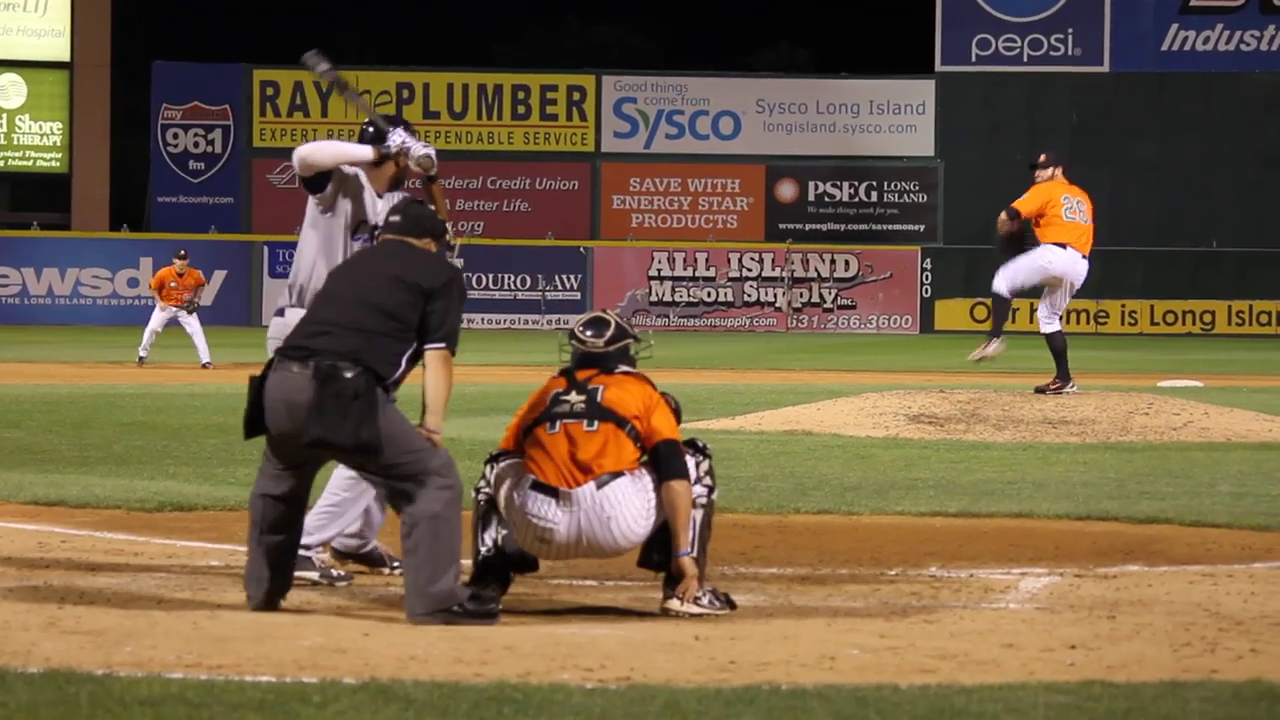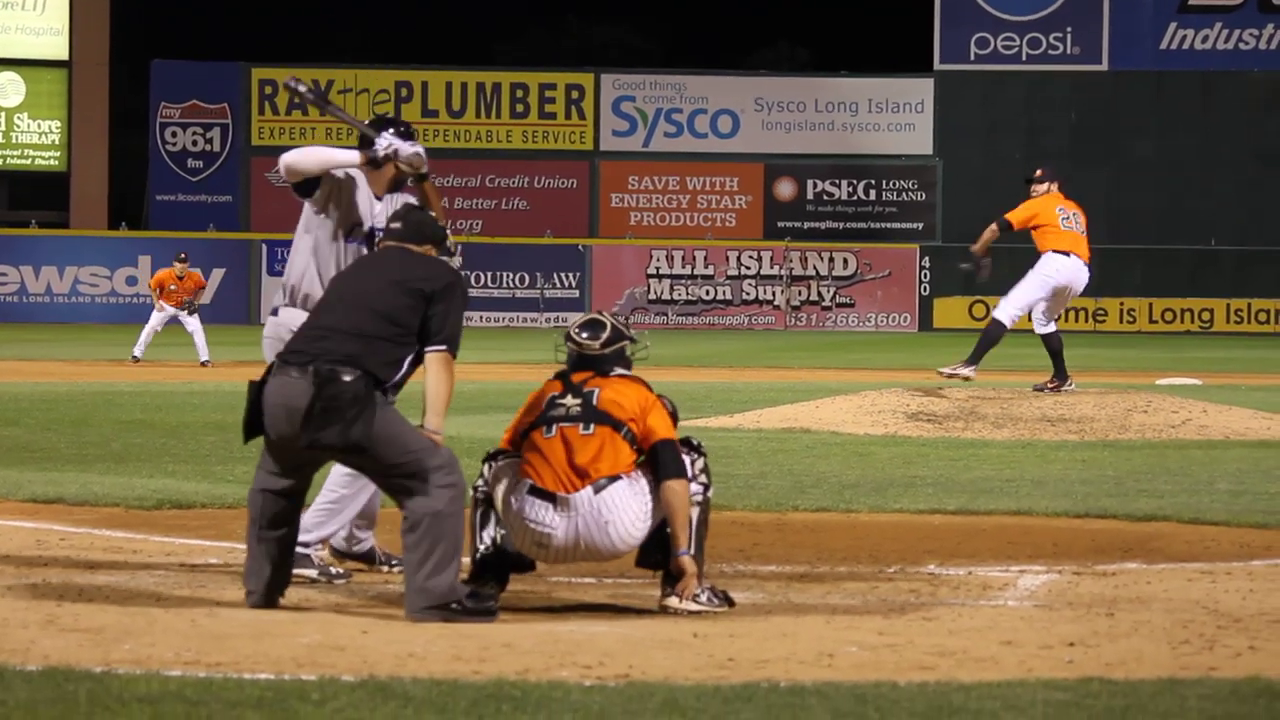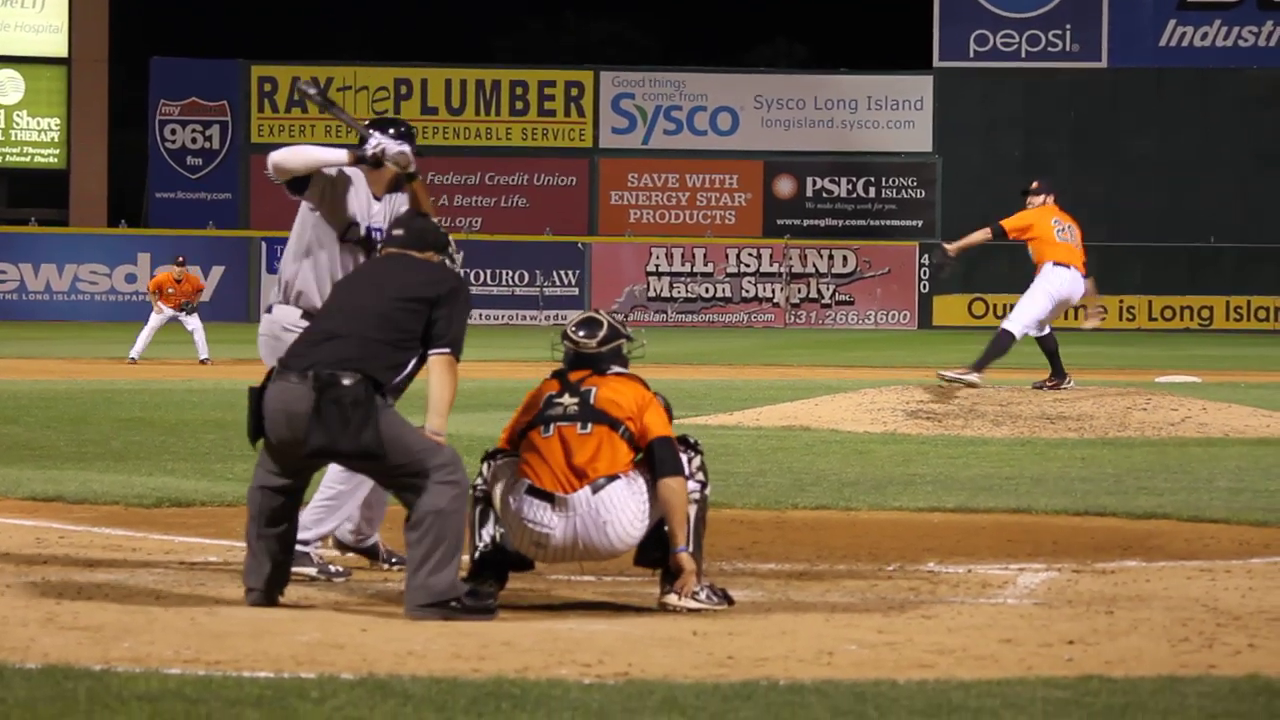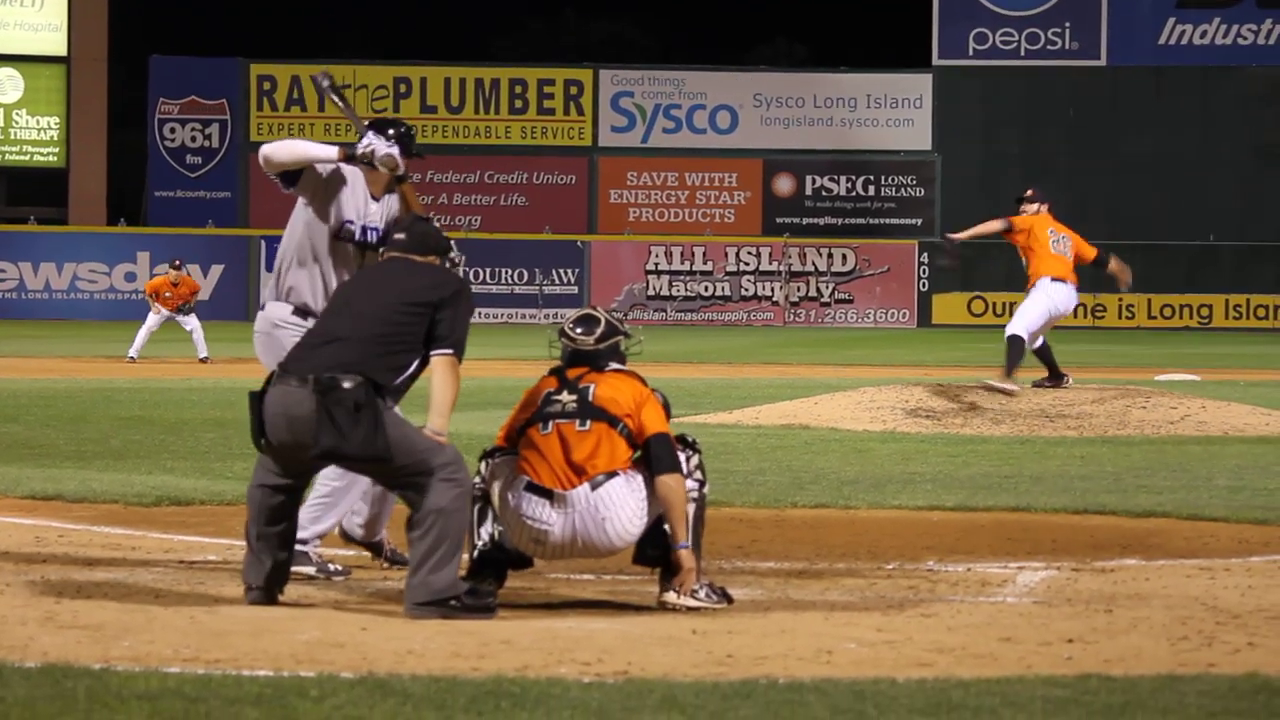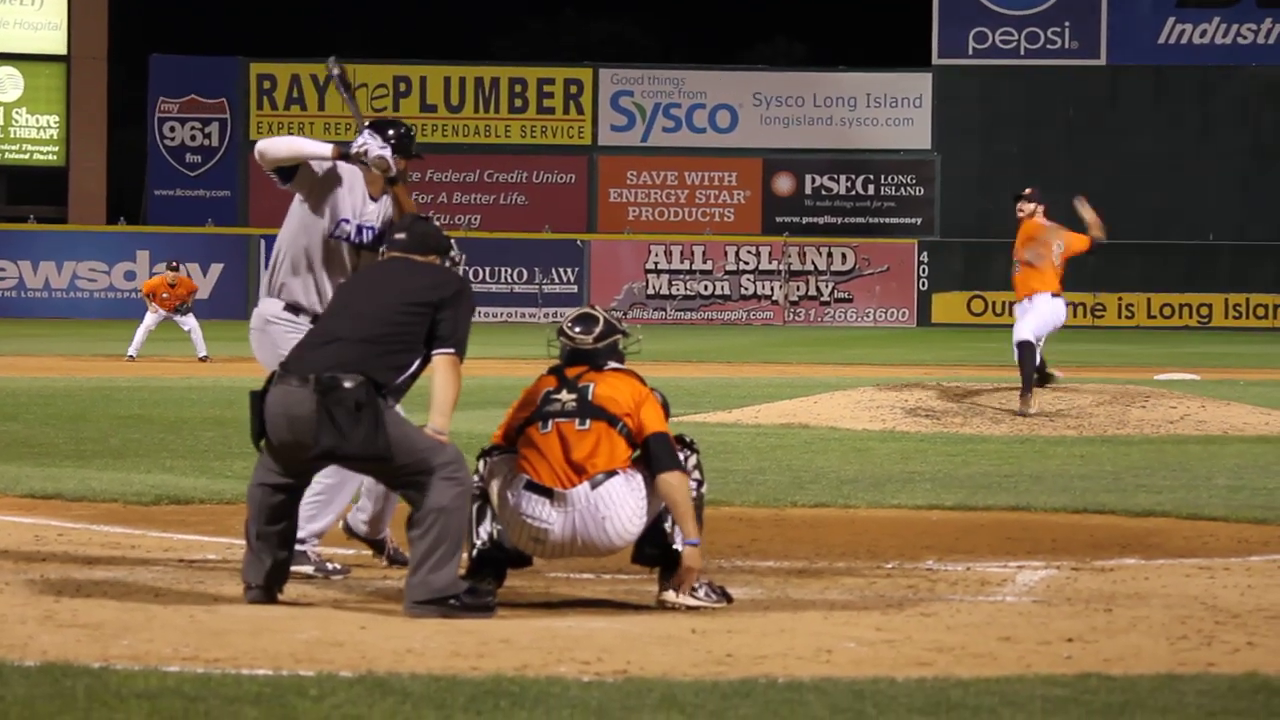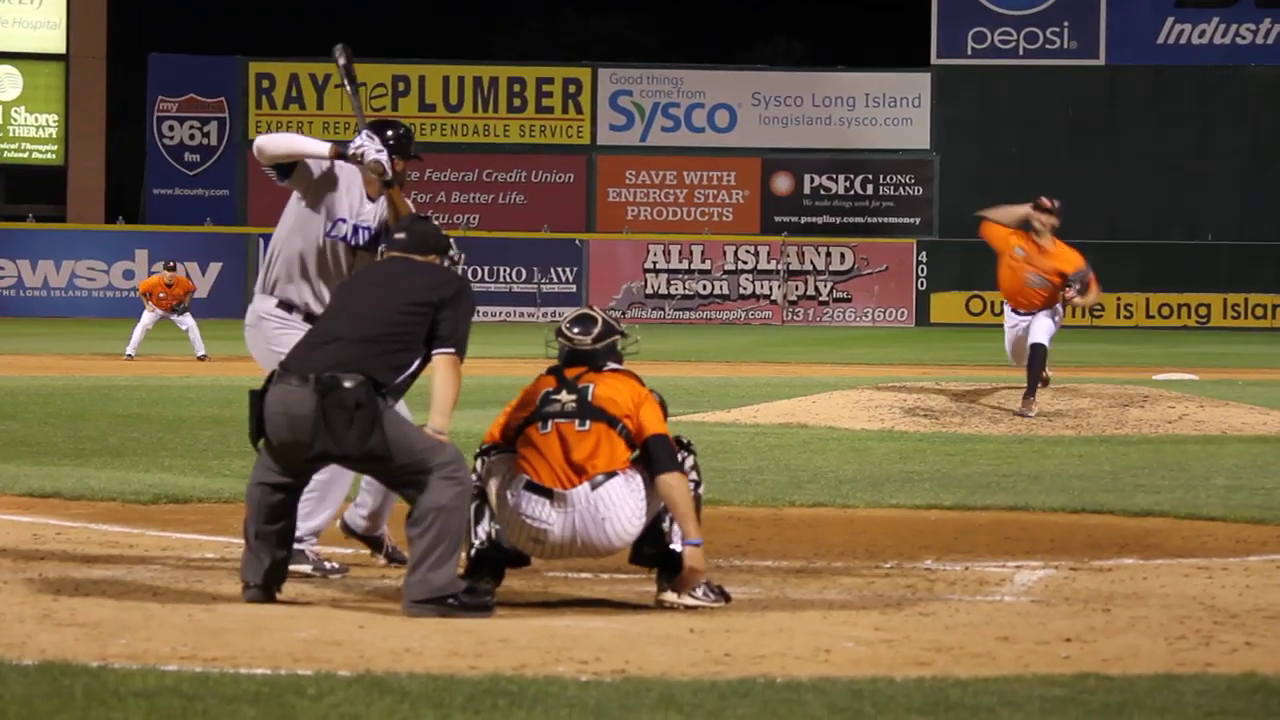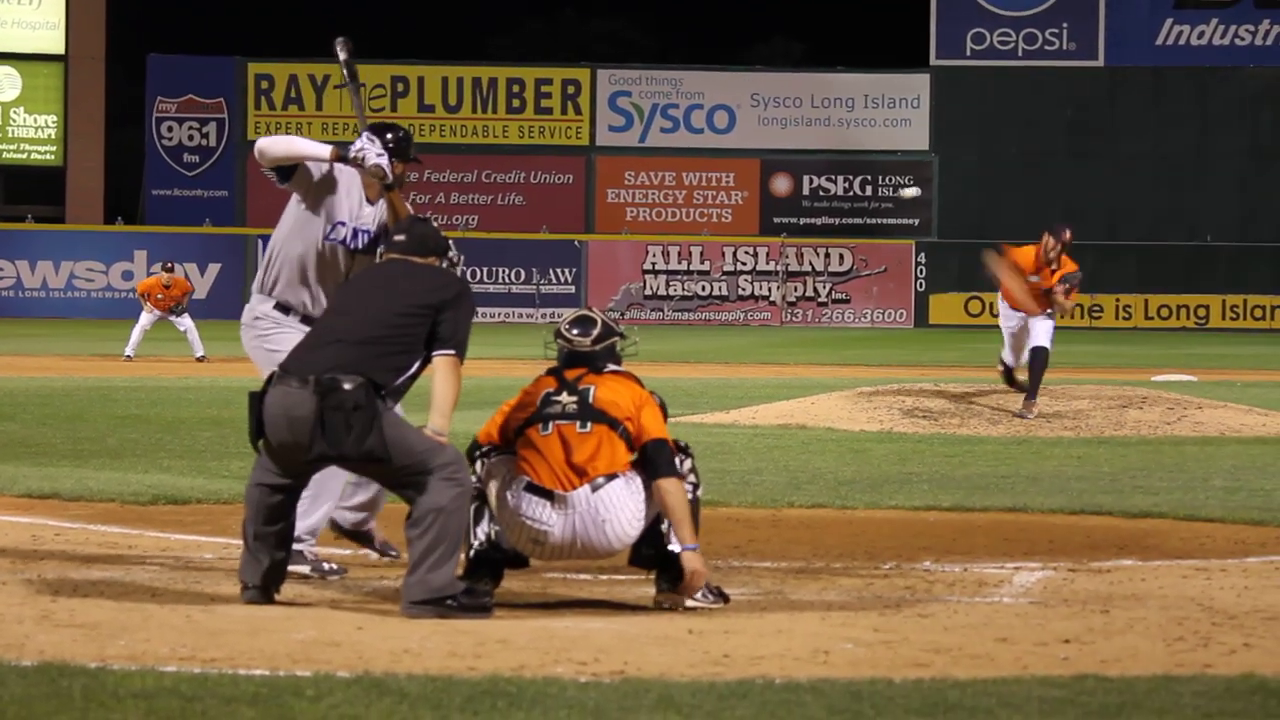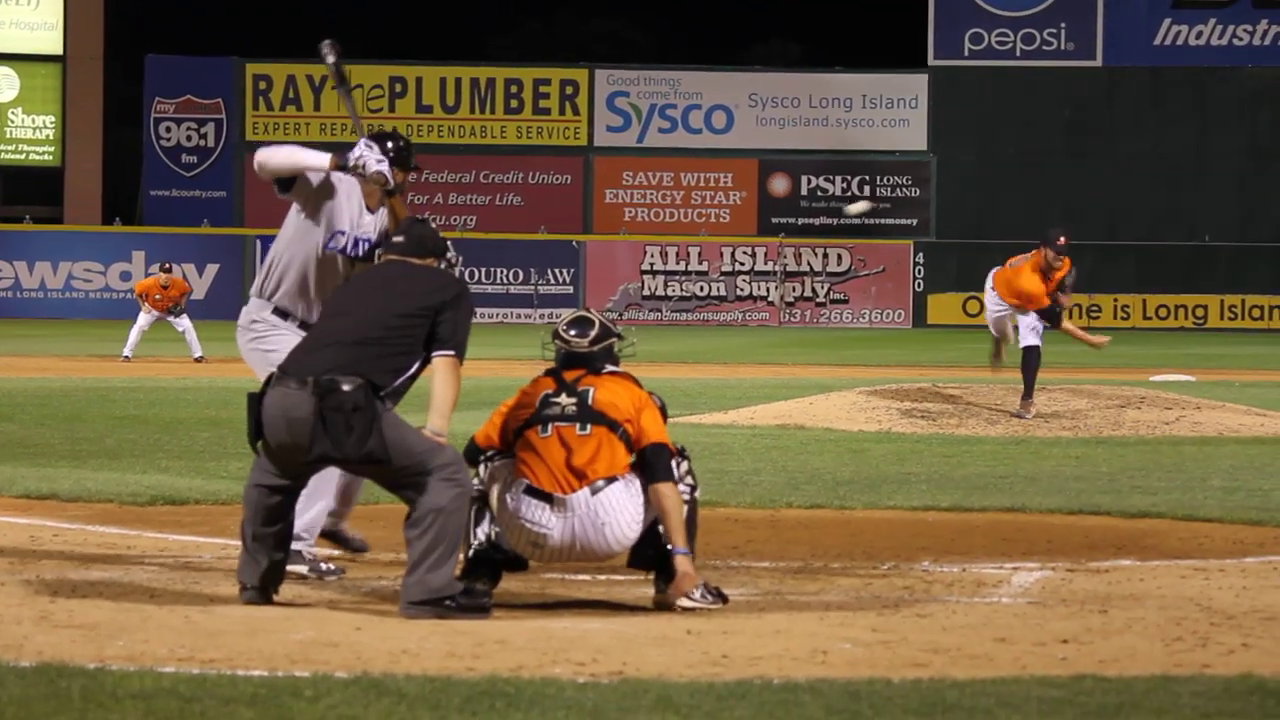
dt=0.1s
person 1, frame 1
left shoulder: (396, 202)
right shoulder: (341, 182)
right elbow: (305, 156)
left wrist: (430, 175)
right wrist: (381, 151)
left ankle: (355, 539)
right ankle: (300, 549)
person 1, frame 2
left shoulder: (397, 203)
right shoulder: (339, 182)
right elbow: (290, 163)
left wrist: (421, 176)
right wrist: (364, 156)
right hip: (298, 331)
left ankle: (351, 538)
right ankle: (300, 547)
person 1, frame 3
left shoulder: (396, 203)
right shoulder: (335, 181)
right elbow: (277, 161)
left wrist: (411, 174)
right wrist: (354, 155)
right hip: (294, 329)
left ankle: (358, 532)
right ankle: (299, 545)
person 1, frame 4
left shoulder: (394, 204)
right shoulder: (330, 178)
right elbow: (270, 155)
left wrist: (399, 177)
right wrist: (347, 153)
right hip: (288, 326)
left ankle: (366, 526)
right ankle: (296, 546)
person 1, frame 5
left shoulder: (390, 204)
right shoulder: (327, 176)
right elbow: (265, 150)
left wrist: (391, 178)
right wrist: (342, 151)
right hip: (285, 324)
left ankle: (370, 525)
right ankle: (295, 545)
person 1, frame 6
left shoulder: (390, 205)
right shoulder: (327, 175)
right elbow: (264, 146)
left wrist: (388, 182)
right wrist: (339, 150)
right hip: (277, 320)
left ankle: (368, 521)
right ankle: (294, 545)
person 1, frame 7
left shoulder: (388, 206)
right shoulder: (326, 178)
right elbow: (265, 148)
left wrist: (387, 185)
right wrist: (341, 152)
right hip: (273, 321)
left ankle: (354, 516)
right ankle: (293, 545)
person 1, frame 8
left shoulder: (385, 214)
right shoulder: (330, 186)
right elbow: (266, 160)
left wrist: (387, 196)
right wrist: (340, 163)
right hip: (268, 326)
left ankle: (325, 518)
right ankle: (294, 546)
person 2, frame 1
left shoulder: (350, 264)
right shoulder: (440, 271)
right elbow: (437, 355)
right wrist: (432, 427)
left hip: (281, 383)
right hip: (342, 392)
left knee: (279, 482)
right knee: (433, 479)
left ankle: (263, 588)
right ankle: (436, 599)
person 2, frame 2
left shoulder: (353, 270)
right shoulder: (442, 276)
right elbow: (439, 358)
right wrist: (433, 429)
left hip: (280, 389)
right hip: (342, 397)
left knee: (276, 478)
right knee: (437, 475)
left ankle: (261, 585)
right ankle: (435, 595)
person 2, frame 3
left shoulder: (356, 276)
right shoulder: (445, 281)
right elbow: (442, 361)
right wrist: (435, 430)
left hip: (281, 394)
right hip: (343, 401)
left knee: (275, 476)
right knee: (441, 473)
left ankle: (261, 583)
right ankle: (435, 593)
person 2, frame 4
left shoulder: (358, 279)
right shoulder: (449, 285)
right elbow: (444, 361)
right wrist: (436, 431)
left hip: (280, 398)
right hip: (342, 404)
left knee: (275, 476)
right knee: (444, 472)
left ankle: (261, 581)
right ankle: (434, 592)
person 2, frame 5
left shoulder: (358, 279)
right shoulder: (450, 284)
right elbow: (446, 361)
right wrist: (437, 430)
left hip: (281, 398)
right hip: (343, 404)
left knee: (275, 475)
right knee: (445, 471)
left ankle: (260, 581)
right ankle: (434, 591)
person 2, frame 6
left shoulder: (358, 278)
right shoulder: (449, 284)
right elbow: (446, 360)
right wrist: (437, 429)
left hip: (281, 398)
right hip: (343, 404)
left knee: (273, 475)
right knee: (445, 470)
left ankle: (258, 579)
right ankle: (433, 591)
person 2, frame 7
left shoulder: (357, 280)
right shoulder: (449, 286)
right elbow: (446, 362)
right wrist: (436, 431)
left hip: (280, 399)
right hip: (343, 406)
left knee: (273, 476)
right knee: (445, 471)
left ankle: (257, 581)
right ankle: (432, 592)
person 2, frame 8
left shoulder: (353, 281)
right shoulder: (449, 287)
right elbow: (445, 363)
right wrist: (435, 432)
left hip: (279, 401)
right hip: (341, 407)
left knee: (271, 478)
right knee: (444, 472)
left ankle: (256, 581)
right ankle: (430, 592)
person 3, frame 1
left shoulder: (544, 393)
right shoulder: (642, 391)
left elbow: (508, 458)
right elbow: (674, 473)
right wrist: (683, 552)
left hip: (539, 527)
right hip: (616, 520)
left knee: (497, 471)
right knee: (692, 462)
left ankle: (487, 584)
right ankle: (685, 591)
person 3, frame 2
left shoulder: (542, 395)
right shoulder: (638, 394)
left elbow: (507, 456)
right elbow: (670, 473)
right wrist: (683, 551)
left hip: (536, 530)
right hip: (614, 524)
left knee: (496, 468)
right knee: (688, 460)
left ankle: (485, 582)
right ankle: (683, 587)
person 3, frame 3
left shoulder: (540, 394)
right shoulder: (635, 391)
left elbow: (507, 454)
right elbow: (667, 470)
right wrist: (681, 549)
left hip: (535, 530)
right hip: (611, 523)
left knee: (494, 467)
right knee: (685, 459)
left ankle: (484, 580)
right ankle: (682, 586)
person 3, frame 4
left shoulder: (537, 391)
right shoulder: (634, 389)
left elbow: (504, 452)
right elbow: (666, 467)
right wrist: (684, 544)
left hip: (533, 528)
right hip: (611, 520)
left knee: (493, 465)
right knee: (684, 457)
left ankle: (483, 578)
right ankle: (680, 583)
person 3, frame 5
left shoulder: (536, 390)
right shoulder: (633, 388)
left elbow: (502, 449)
right elbow: (666, 467)
right wrist: (691, 541)
left hip: (533, 527)
right hip: (609, 520)
left knee: (491, 464)
right knee: (682, 458)
left ankle: (482, 578)
right ankle: (680, 582)
person 3, frame 6
left shoulder: (533, 391)
right shoulder: (631, 389)
left elbow: (487, 451)
right elbow: (666, 467)
right wrist: (693, 543)
left hip: (531, 527)
right hip: (609, 522)
left knee: (490, 463)
right knee: (680, 459)
left ankle: (480, 578)
right ankle: (677, 581)
person 3, frame 7
left shoulder: (532, 391)
right shoulder: (631, 391)
left elbow: (476, 452)
right elbow: (664, 471)
right wrist: (690, 548)
left hip: (531, 528)
right hip: (608, 524)
left knee: (488, 464)
right knee: (676, 464)
left ankle: (479, 579)
right ankle: (675, 583)
person 3, frame 8
left shoulder: (530, 392)
right shoulder: (631, 392)
left elbow: (473, 454)
right elbow: (660, 474)
right wrist: (681, 553)
left hip: (530, 531)
right hip: (608, 528)
left knee: (494, 469)
right knee: (672, 466)
left ankle: (476, 580)
right ankle: (675, 585)
person 4, frame 1
left shoulder: (1043, 190)
right shoulder: (1082, 197)
left elbow: (1005, 218)
left wrist: (1008, 234)
left hip: (1053, 255)
right hip: (1080, 266)
left knee: (1002, 280)
right knee: (1050, 318)
left ankle: (994, 338)
right ankle: (1064, 379)
person 4, frame 2
left shoulder: (1038, 205)
right shoulder: (1076, 210)
left elbow: (998, 226)
left wrist: (979, 247)
left hip: (1055, 264)
right hip: (1080, 273)
left knee: (1005, 311)
right knee: (1044, 320)
left ankle: (970, 364)
right ankle: (1061, 378)
person 4, frame 3
left shoulder: (1035, 215)
right shoulder: (1070, 223)
left elbow: (992, 232)
right elbow: (1081, 267)
left wrist: (956, 247)
right wrist: (1092, 306)
left hip: (1055, 277)
right hip: (1076, 284)
left knee: (1014, 324)
right knee: (1037, 324)
left ankle: (975, 370)
right ankle: (1060, 376)
person 4, frame 4
left shoulder: (1035, 223)
right shoulder: (1066, 234)
left elbow: (1002, 224)
right elbow: (1100, 259)
left wrist: (963, 235)
right wrist: (1122, 272)
left hip: (1050, 288)
right hip: (1068, 297)
left knee: (1016, 332)
right knee: (1031, 337)
left ankle: (1007, 378)
right ankle: (1057, 376)
person 4, frame 5
left shoulder: (1033, 227)
left hip: (1043, 305)
left knee: (1024, 339)
right knee: (1024, 354)
left ankle: (1027, 393)
right ankle: (1044, 375)
person 4, frame 6
left shoulder: (1069, 257)
right shoulder: (1014, 239)
left elbow: (1093, 294)
right elbow: (986, 222)
left wrist: (1077, 299)
right wrist: (1025, 210)
left hip: (1046, 314)
right hip: (1015, 312)
left knee: (1038, 345)
right knee: (1017, 357)
left ankle: (1029, 398)
right ankle: (1038, 373)
person 4, frame 7
left shoulder: (1068, 269)
right shoulder: (1025, 255)
left elbow: (1063, 309)
left wrist: (1059, 297)
left hip: (1043, 312)
right hip: (1012, 308)
left knee: (1040, 348)
right knee: (1012, 358)
left ankle: (1031, 400)
right ankle: (1008, 374)
person 4, frame 8
left shoulder: (1063, 263)
right shoulder: (1028, 280)
right elbow: (1054, 320)
left wrist: (1060, 295)
right wrist: (1089, 339)
left hip: (1031, 298)
right hip: (1001, 295)
left knee: (1031, 344)
right knee: (999, 330)
left ankle: (1027, 400)
right ankle: (1000, 341)
